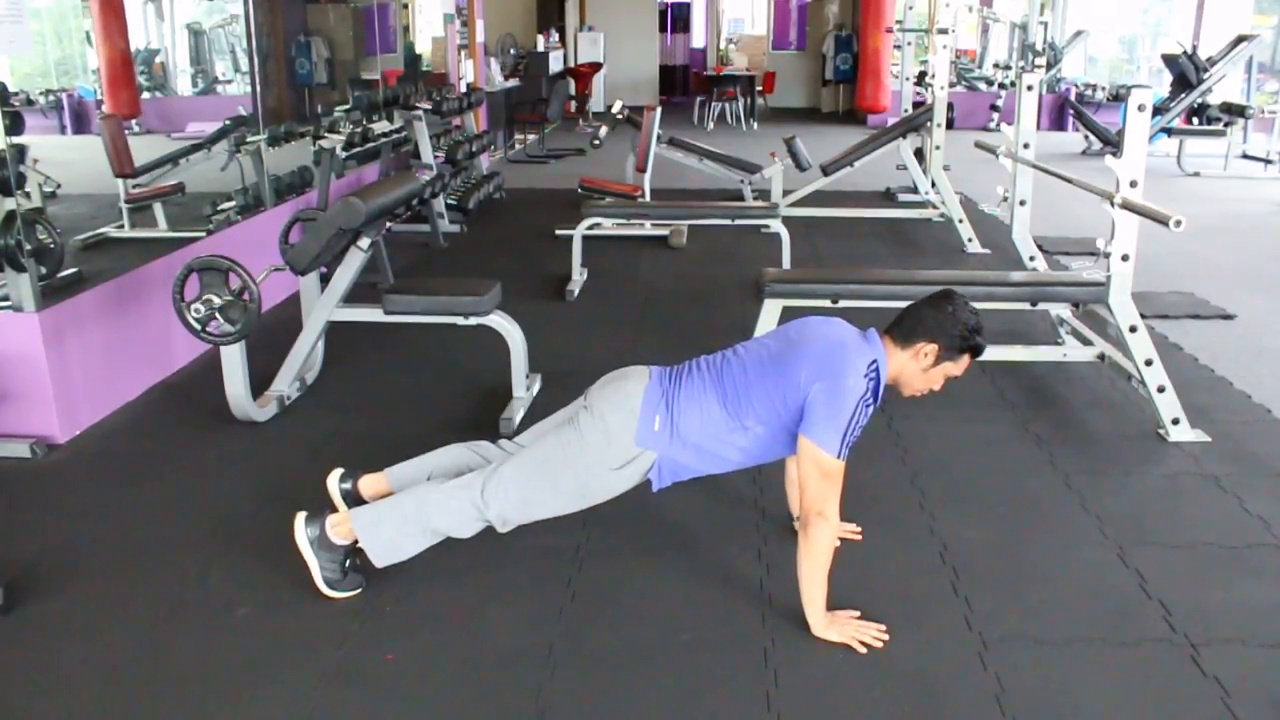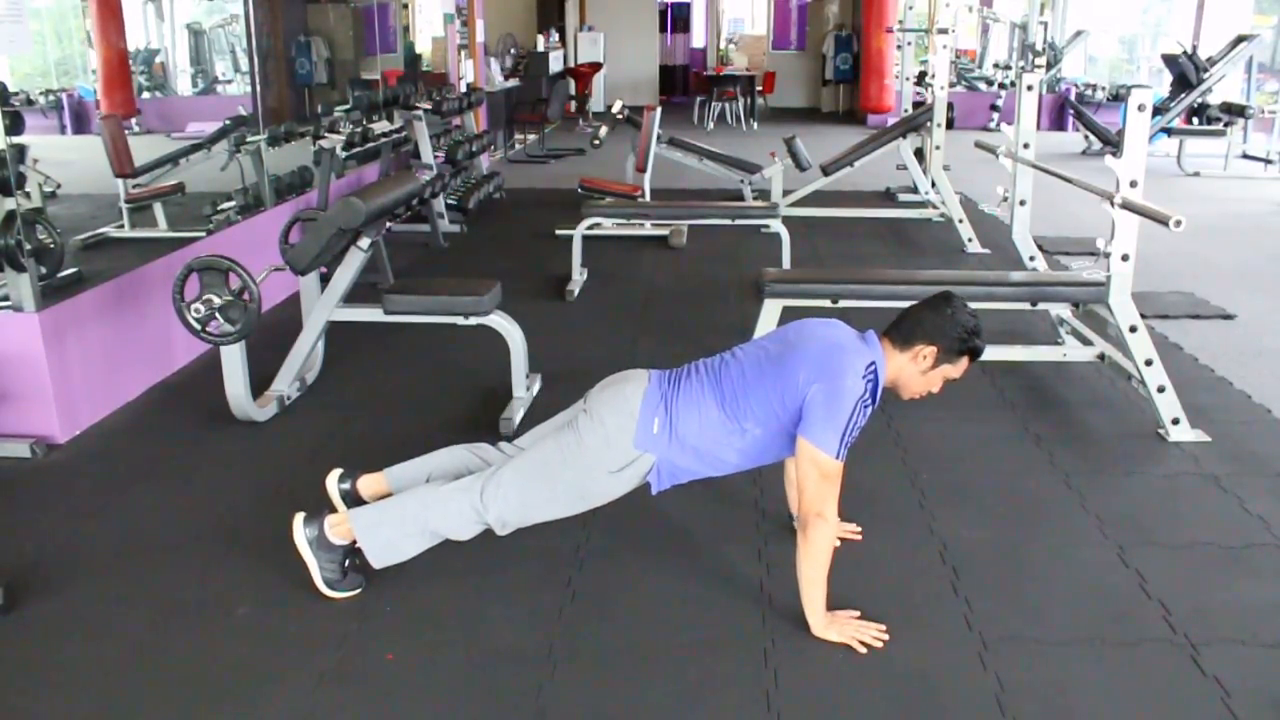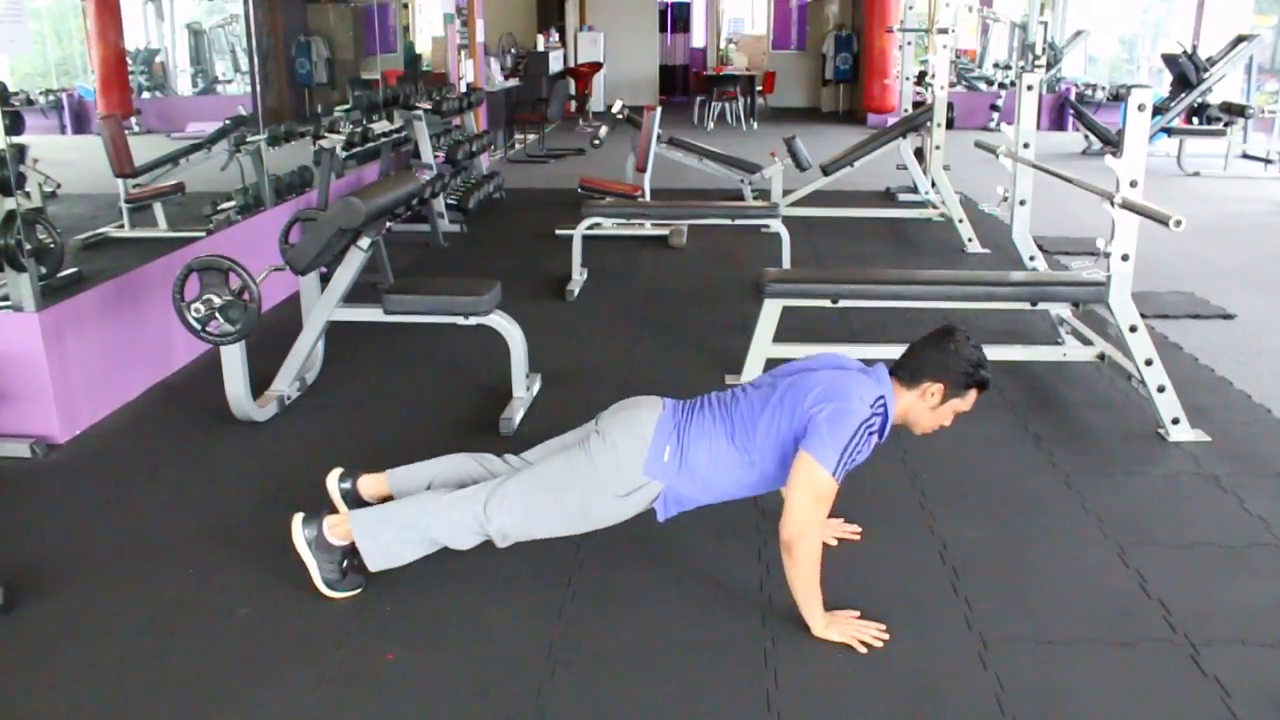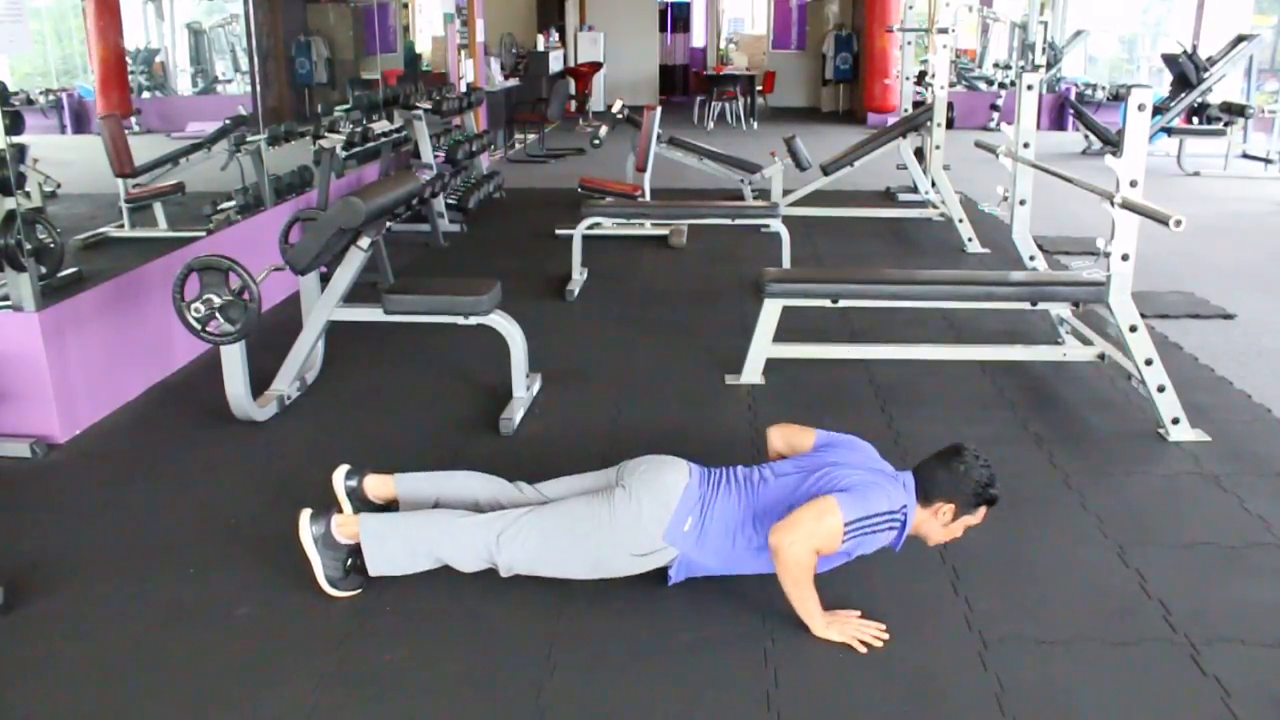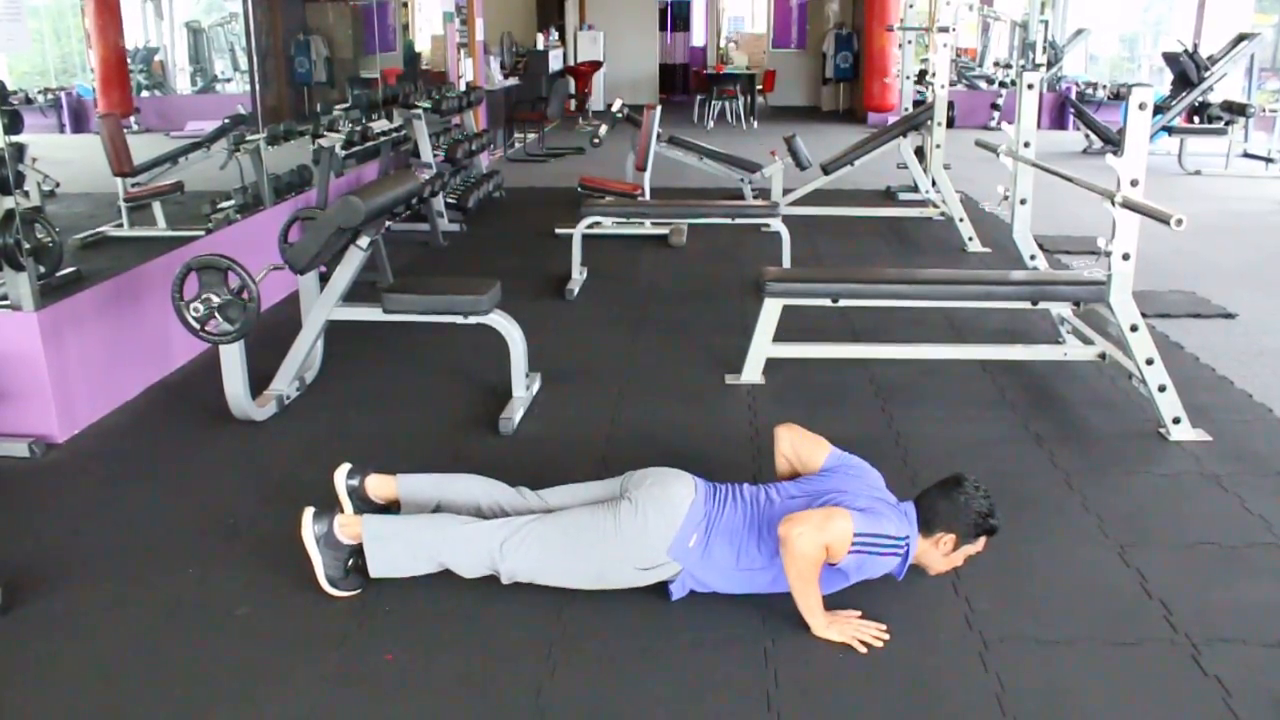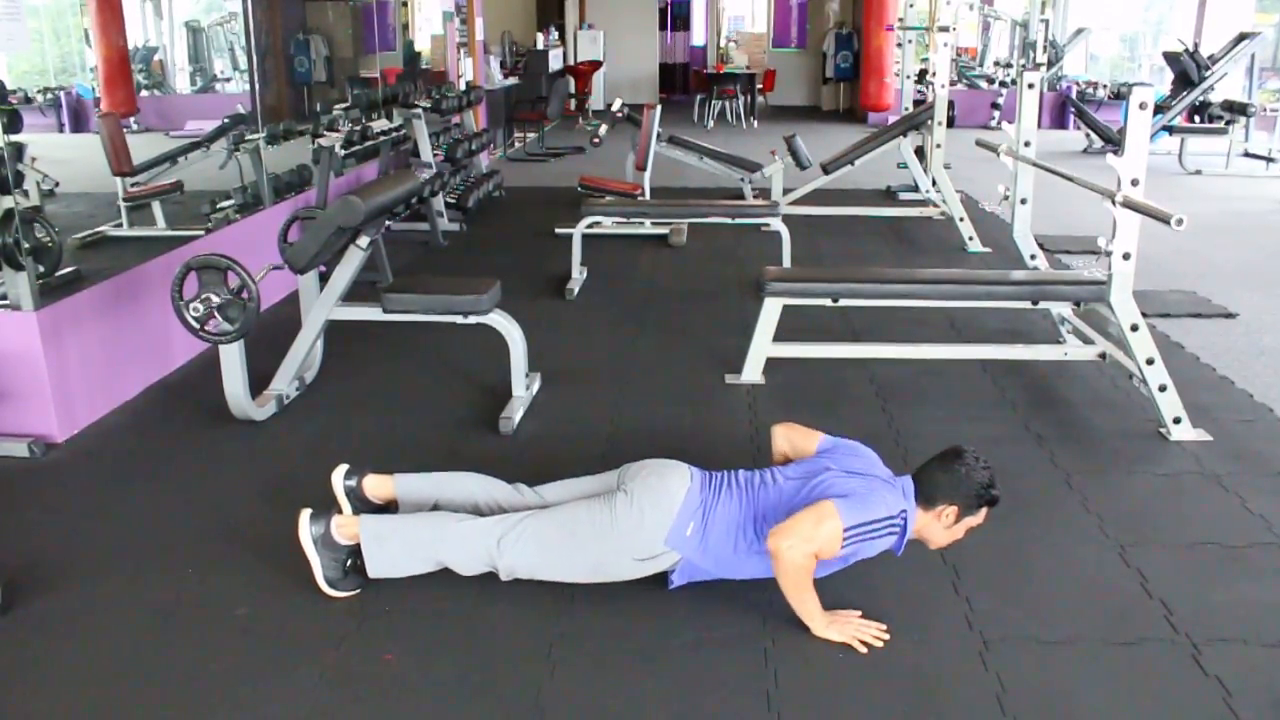
dt=0.3s
person 1, frame 1
left shoulder: (839, 337)
right shoulder: (852, 381)
right elbow: (822, 513)
left wrist: (803, 516)
right wrist: (819, 618)
left hip: (636, 398)
right hip: (637, 435)
left knee: (503, 461)
right knee: (493, 497)
left ankle: (363, 486)
right ankle: (336, 529)
person 1, frame 2
left shoulder: (838, 339)
right shoulder: (850, 382)
right elbow: (820, 515)
left wrist: (806, 517)
right wrist: (819, 619)
left hip: (634, 401)
right hip: (637, 439)
left knee: (498, 463)
right knee: (492, 501)
left ankle: (363, 487)
right ankle: (334, 533)
person 1, frame 3
left shoulder: (849, 372)
right shoulder: (860, 410)
right elbow: (795, 530)
left wrist: (813, 514)
right wrist: (818, 618)
left hip: (648, 428)
right hip: (644, 463)
left knee: (504, 475)
right knee: (491, 512)
left ankle: (363, 485)
right ankle: (332, 530)
person 1, frame 4
left shoulder: (866, 460)
right shoulder: (883, 506)
left elbow: (778, 435)
right elbow: (786, 541)
right wrist: (818, 620)
left hip: (667, 484)
right hip: (663, 524)
left knee: (518, 502)
right knee: (502, 540)
left ankle: (371, 488)
right ankle: (343, 531)
person 1, frame 5
left shoulder: (868, 485)
right shoulder: (888, 535)
left elbow: (787, 436)
right elbow: (800, 533)
right wrist: (817, 618)
left hip: (670, 496)
right hip: (668, 537)
left knee: (521, 507)
right knee: (500, 549)
left ankle: (374, 487)
right ankle: (345, 531)
person 1, frame 6
left shoulder: (869, 468)
right shoulder: (884, 512)
left elbow: (784, 433)
right elbow: (784, 544)
right wrist: (818, 621)
left hip: (667, 488)
right hip: (666, 529)
left knee: (517, 505)
right knee: (500, 544)
left ankle: (372, 487)
right ankle: (343, 531)
